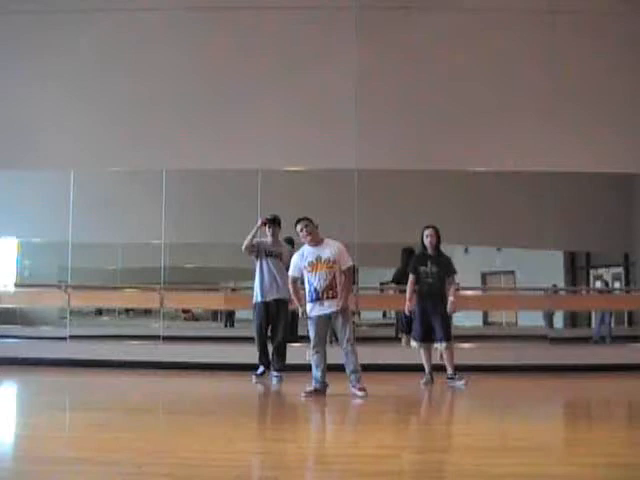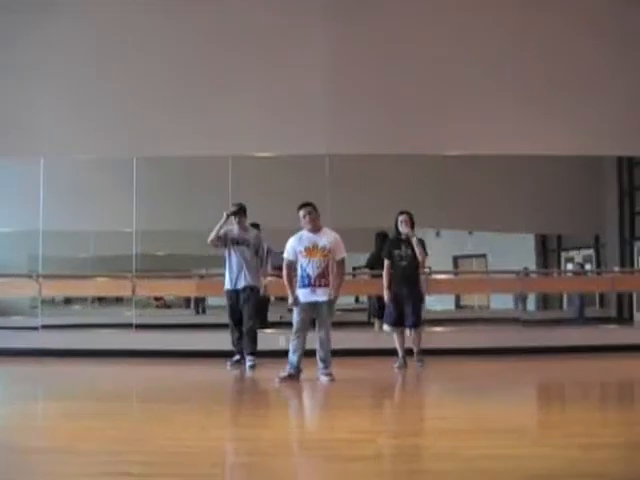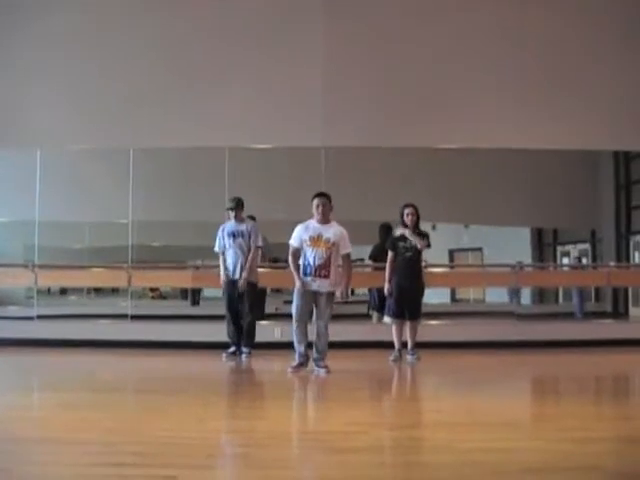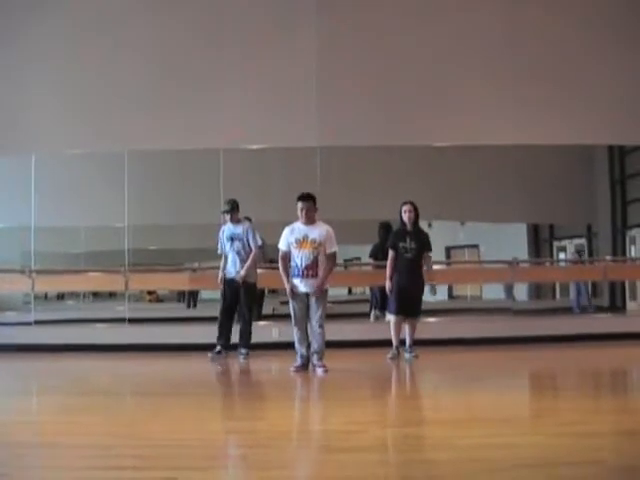
dt=0.5s
person 1, frame 1
left shoulder: (336, 247)
right shoulder: (299, 257)
left elbow: (348, 275)
right elbow: (293, 283)
left wrist: (345, 299)
right wrist: (300, 306)
left hip: (338, 305)
right hip: (315, 309)
left knee: (347, 343)
right knee: (317, 347)
left ankle: (356, 382)
right ankle: (318, 385)
person 1, frame 2
left shoulder: (333, 238)
right shoulder: (295, 241)
left elbow: (340, 265)
right elbow: (287, 268)
left wrist: (336, 289)
right wrist: (290, 293)
left hip: (326, 294)
right hip: (303, 295)
left knee: (324, 333)
right knee: (298, 332)
left ankle: (325, 369)
right ankle: (293, 370)
person 1, frame 3
left shoulder: (339, 232)
right shoulder: (302, 228)
left elbow: (346, 261)
right elbow: (293, 255)
left wrist: (345, 286)
right wrist: (297, 279)
left hip: (327, 286)
right hip: (304, 284)
left knee: (322, 324)
right knee: (299, 320)
left ankle: (320, 360)
right ankle: (301, 357)
person 1, frame 4
left shoulder: (325, 231)
right shoulder: (289, 231)
left elbow: (331, 259)
right elbow: (283, 258)
left wrist: (321, 282)
right wrist: (287, 283)
left hip: (317, 286)
right hip: (296, 286)
left knee: (317, 323)
right knee: (298, 324)
left ankle: (317, 359)
right ankle: (302, 359)
person 2, frame 1
left shoulder: (286, 250)
right shoulder: (259, 245)
right elbow: (245, 248)
right wrist: (257, 227)
left hip: (280, 296)
right hip: (261, 296)
left knee: (279, 335)
right knee: (259, 332)
left ankle: (277, 370)
right ankle: (263, 364)
person 2, frame 2
left shoulder: (255, 235)
right shoulder: (227, 233)
left elbow: (261, 259)
right elbow: (211, 241)
left wrist: (263, 278)
right wrist: (223, 220)
left hip: (250, 283)
right hip: (232, 283)
left knee: (249, 320)
right knee: (234, 320)
left ankle: (250, 355)
right ankle: (239, 353)
person 2, frame 3
left shoulder: (251, 226)
right shoulder: (224, 228)
left elbow: (254, 251)
right elbow: (221, 253)
left wrist: (246, 273)
right wrist: (223, 272)
left hip: (247, 276)
right hip: (230, 276)
left knee: (246, 313)
right knee: (231, 312)
left ankle: (246, 346)
right ankle: (235, 345)
person 2, frame 4
left shoulder: (247, 227)
right shoulder: (224, 230)
left elbow: (255, 251)
right elbow: (224, 254)
left wrist: (244, 271)
right wrist: (221, 271)
left hip: (246, 277)
right hip: (229, 276)
left knee: (245, 313)
right knee: (225, 311)
left ankle: (244, 347)
right ankle: (222, 345)
person 3, frame 1
left shoulder: (445, 260)
right shoulder: (417, 259)
left elbow: (452, 283)
right elbow: (411, 282)
left wrist: (452, 299)
right wrist: (408, 300)
left hip: (440, 304)
right hip: (422, 304)
left knee: (444, 340)
right knee: (423, 341)
left ankle: (451, 374)
right ankle: (428, 374)
person 3, frame 2
left shoulder: (418, 242)
right shoulder: (391, 243)
left elbow: (422, 261)
right elbow: (386, 269)
left wrist: (413, 237)
right wrist: (385, 289)
left hip: (413, 288)
right hip: (396, 288)
left knee: (414, 324)
right knee: (396, 325)
left ankle: (417, 354)
right ankle: (401, 357)
person 3, frame 3
left shoulder: (423, 235)
right shoulder: (395, 236)
left elbow: (422, 245)
right elbow: (390, 260)
left wrist: (407, 232)
right wrist: (387, 281)
left hip: (415, 281)
right hip: (398, 280)
left knee: (413, 317)
right knee: (396, 316)
left ankle: (411, 349)
right ankle: (397, 350)
person 3, frame 4
left shoulder: (422, 235)
right shoulder: (396, 234)
left elbow: (427, 259)
right elbow: (391, 258)
left wrist: (432, 281)
right wrist: (388, 279)
left hip: (416, 280)
right hip: (398, 279)
left knee: (413, 315)
right knee: (395, 314)
left ankle: (409, 347)
right ankle: (395, 347)
